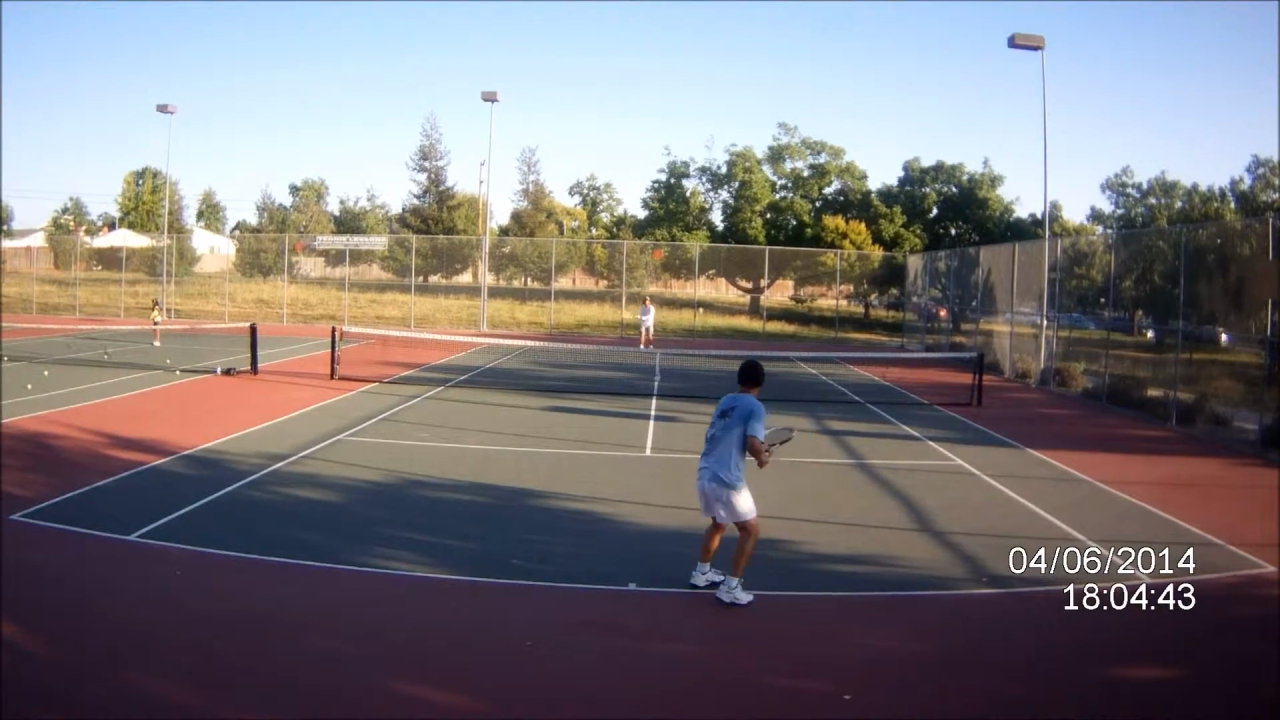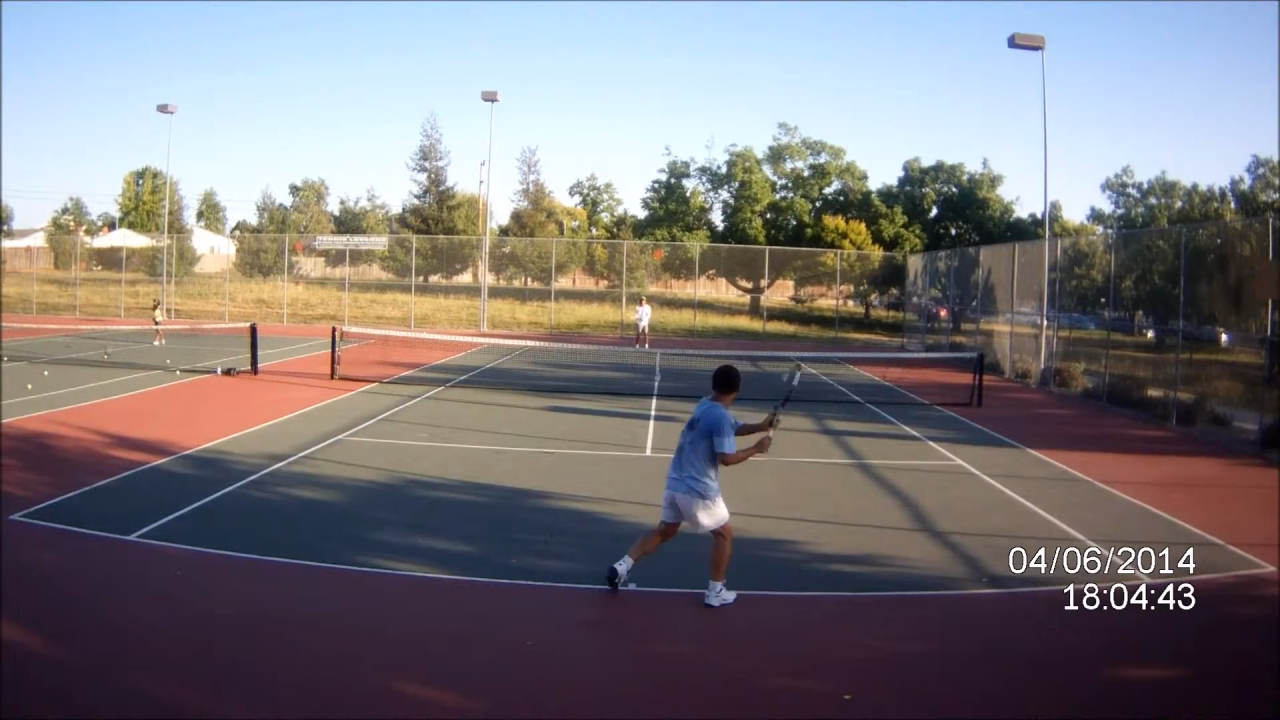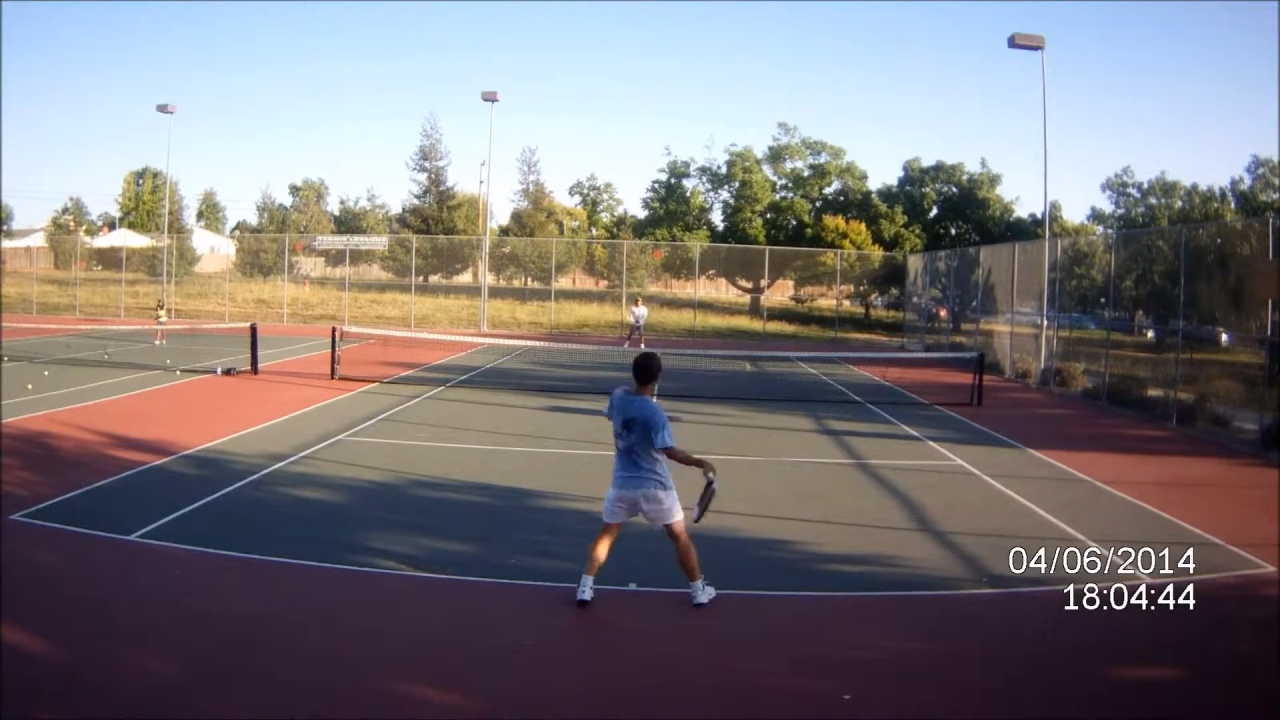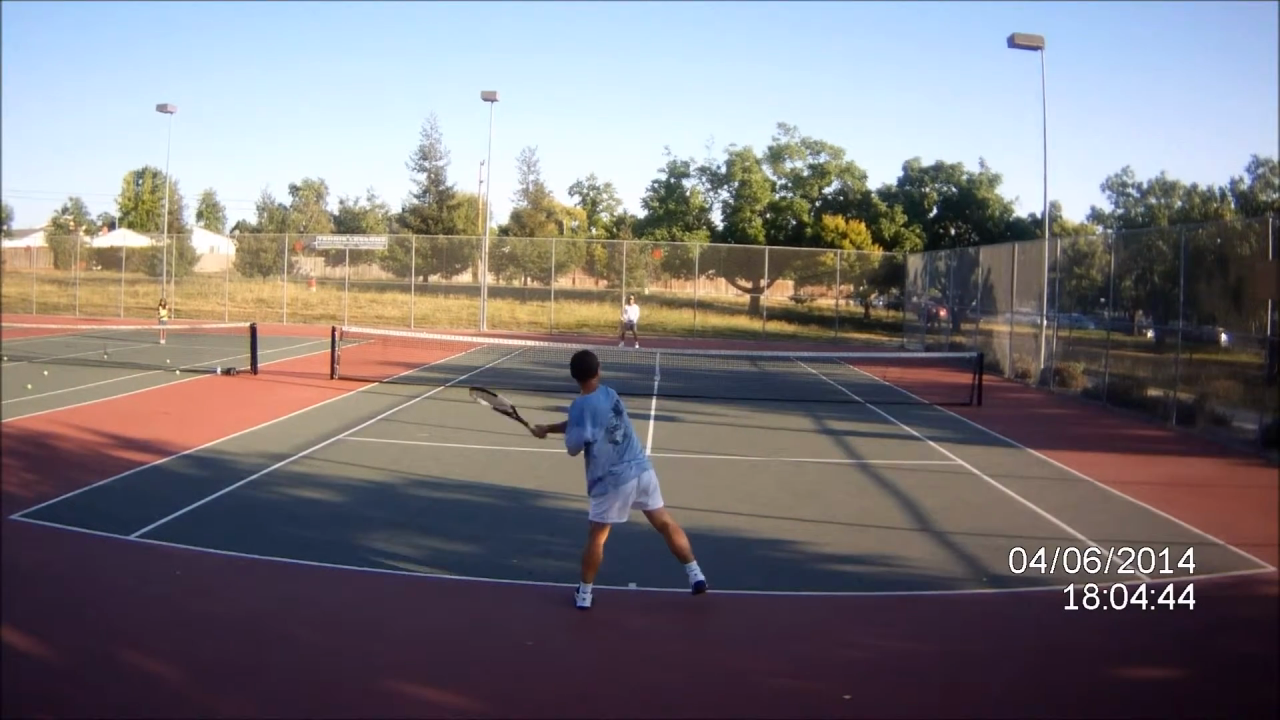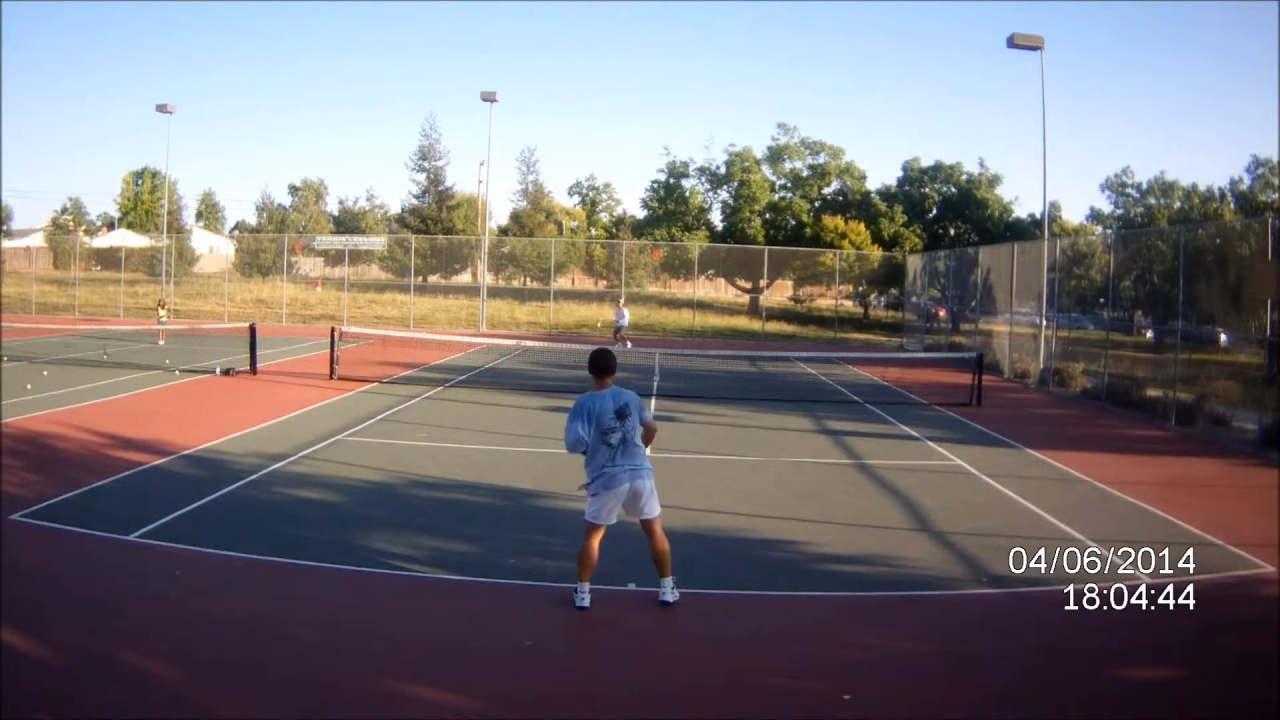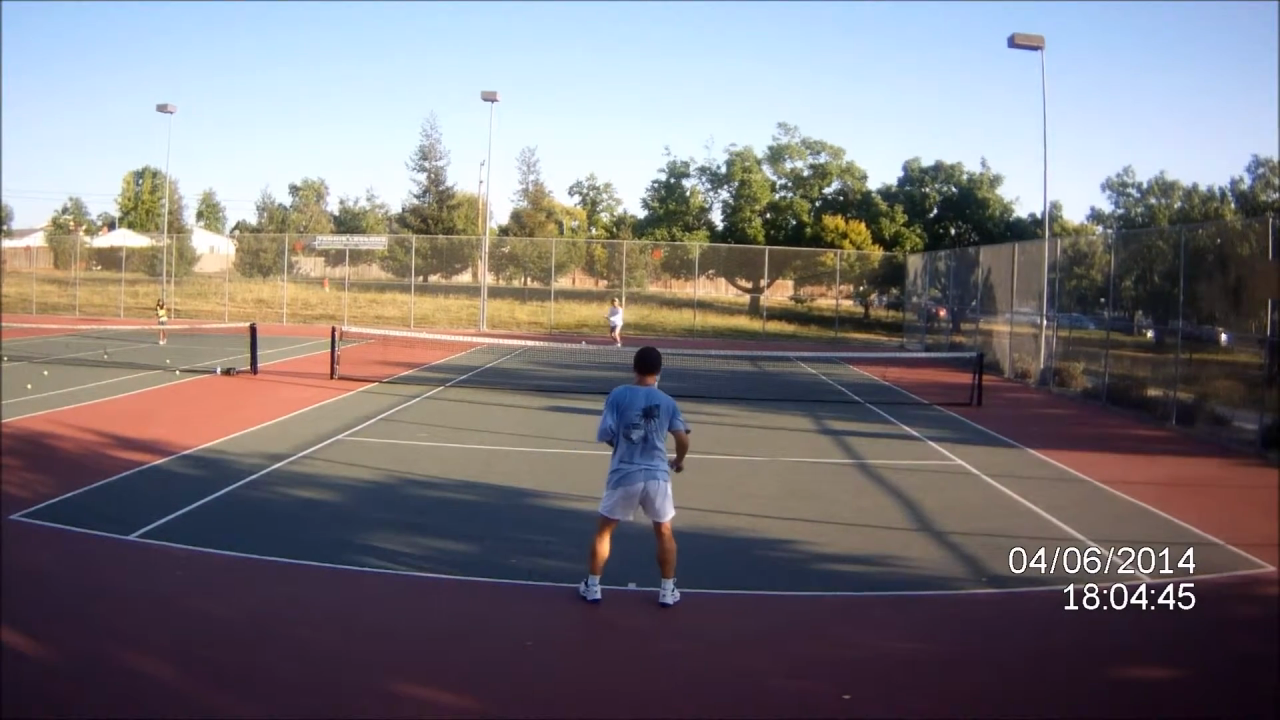
dt=0.4s
person 1, frame 1
left shoulder: (725, 402)
right shoulder: (756, 407)
right elbow: (753, 445)
left wrist: (759, 448)
right wrist: (761, 458)
left hip: (705, 475)
right hip: (727, 480)
left knee: (718, 525)
right knee: (750, 531)
left ankle: (702, 573)
right ankle: (731, 588)
person 1, frame 2
left shoulder: (706, 404)
right shoulder: (721, 417)
left elbow: (734, 429)
right elbow: (727, 458)
left wrist: (759, 425)
right wrist: (758, 448)
left hip: (674, 484)
right hip: (698, 490)
left knee: (663, 532)
right knee: (723, 536)
left ankle: (622, 567)
right ankle: (715, 592)
person 1, frame 3
left shoulder: (618, 397)
right shoulder: (653, 413)
right elbow: (669, 451)
right wrist: (702, 464)
left hip: (622, 484)
right hip: (654, 485)
left knee: (605, 535)
right knee: (680, 537)
left ankle: (585, 589)
right ankle: (697, 589)
person 1, frame 4
left shoulder: (580, 405)
right shoulder: (609, 393)
left elbow: (574, 447)
left wrist: (572, 444)
right wrist: (550, 428)
left hip: (612, 480)
right hip: (642, 469)
left knee: (596, 538)
right knee: (665, 523)
left ankle: (584, 593)
right ankle: (695, 573)
person 1, frame 5
left shoulder: (584, 403)
right shoulder: (631, 397)
left elbow: (573, 444)
right elbow: (651, 428)
left wrist: (593, 449)
left hip: (606, 479)
right hip: (640, 474)
left knee: (592, 537)
right knee: (655, 533)
left ankle: (582, 593)
right ankle: (667, 589)
person 1, frame 6
left shoulder: (618, 395)
right shoulder: (668, 402)
left elbow: (604, 434)
right elbow: (683, 440)
right wrist: (678, 461)
left hip: (623, 476)
right hip: (657, 476)
left knee: (603, 531)
right knee: (664, 533)
left ankle: (593, 586)
right ankle: (667, 590)
